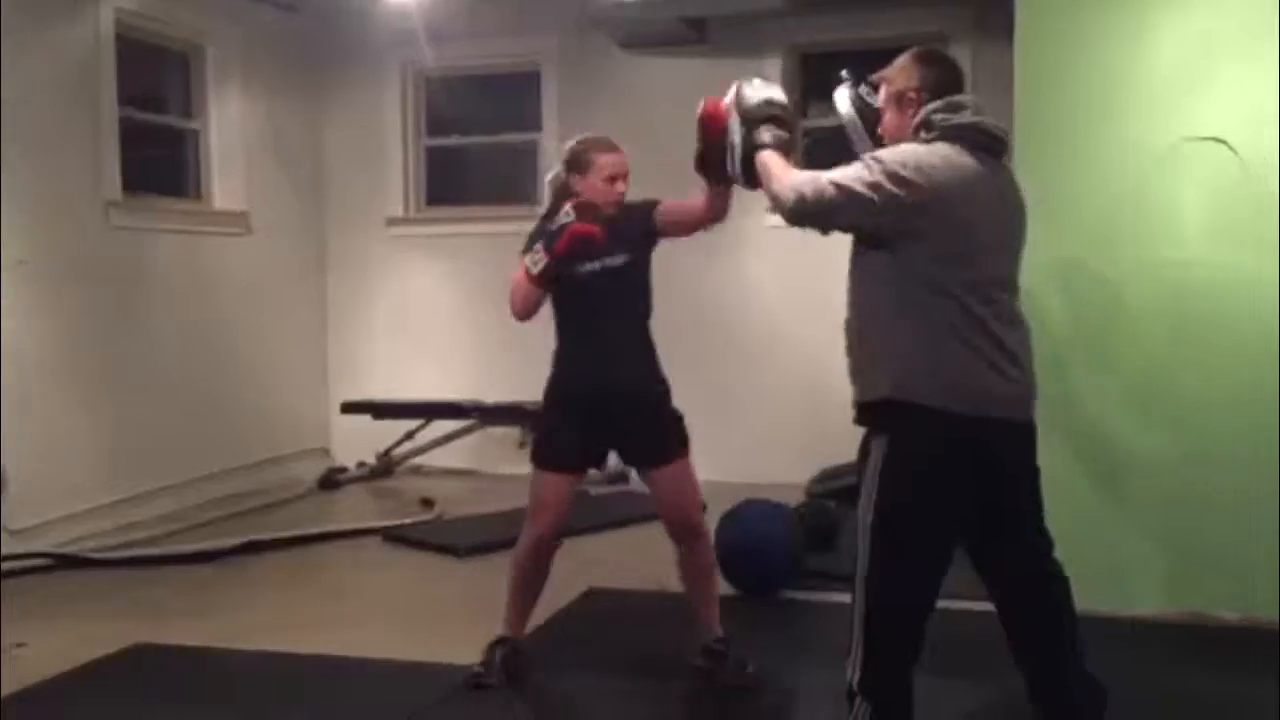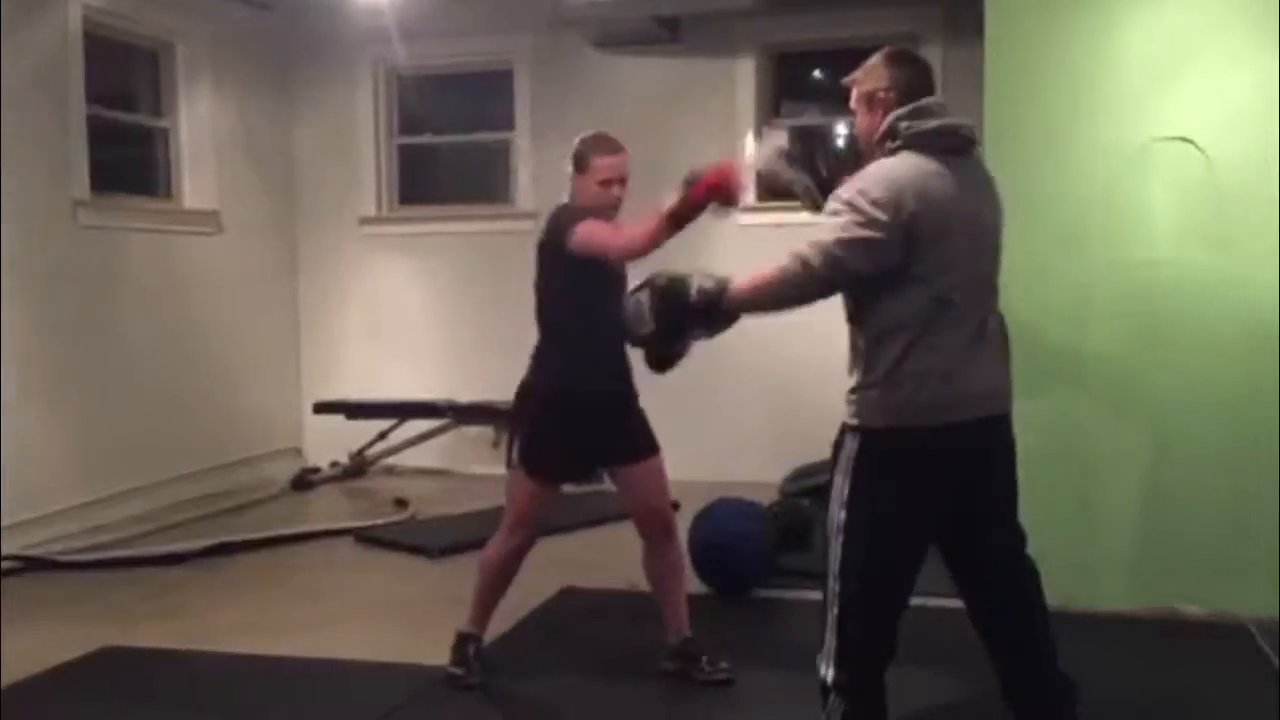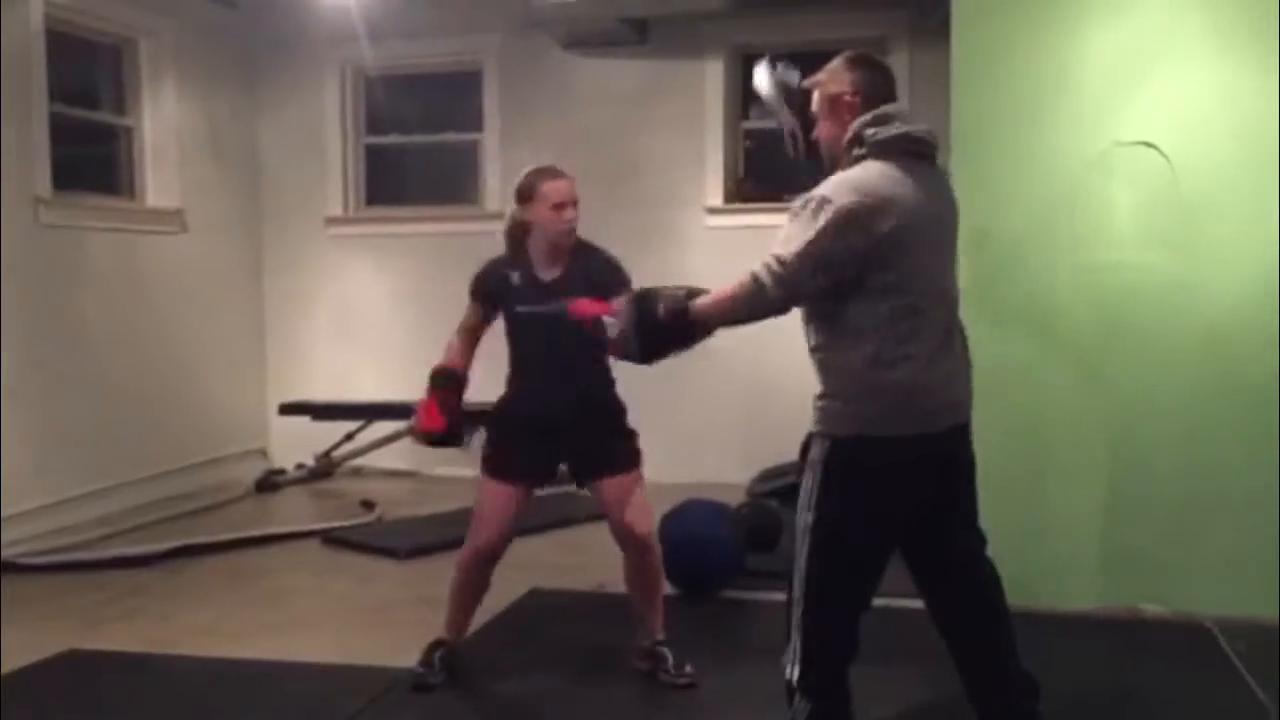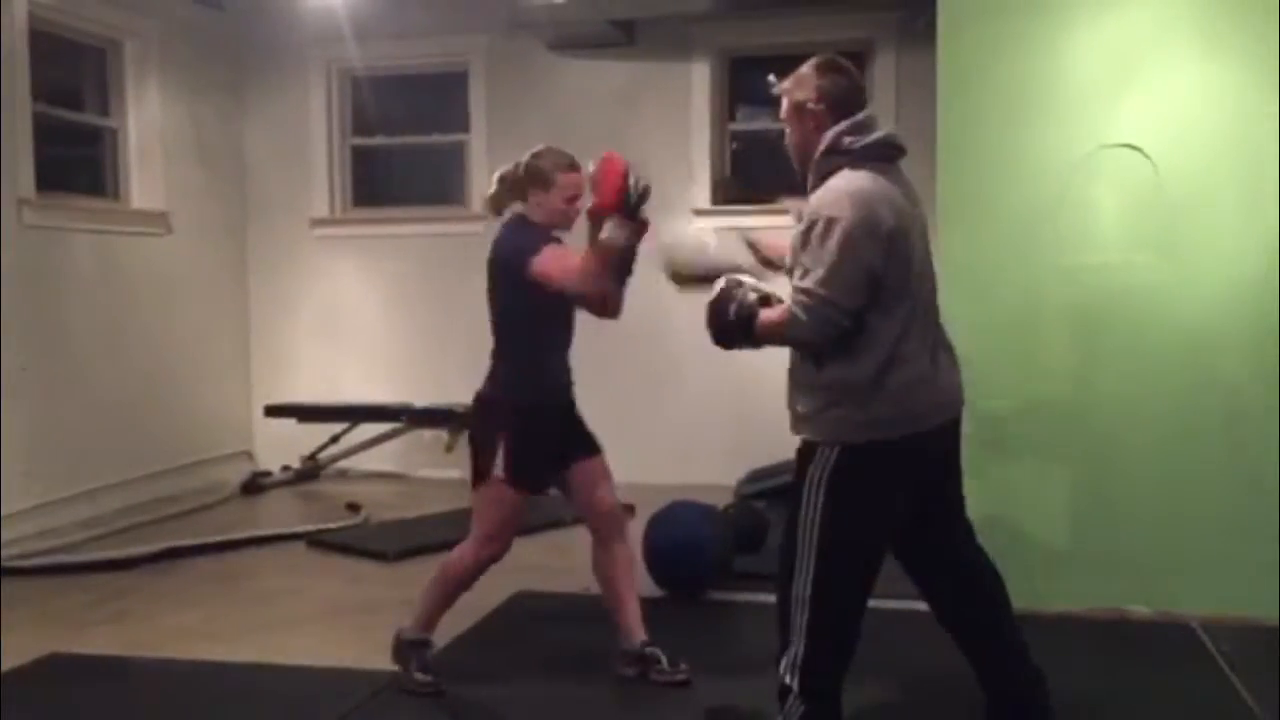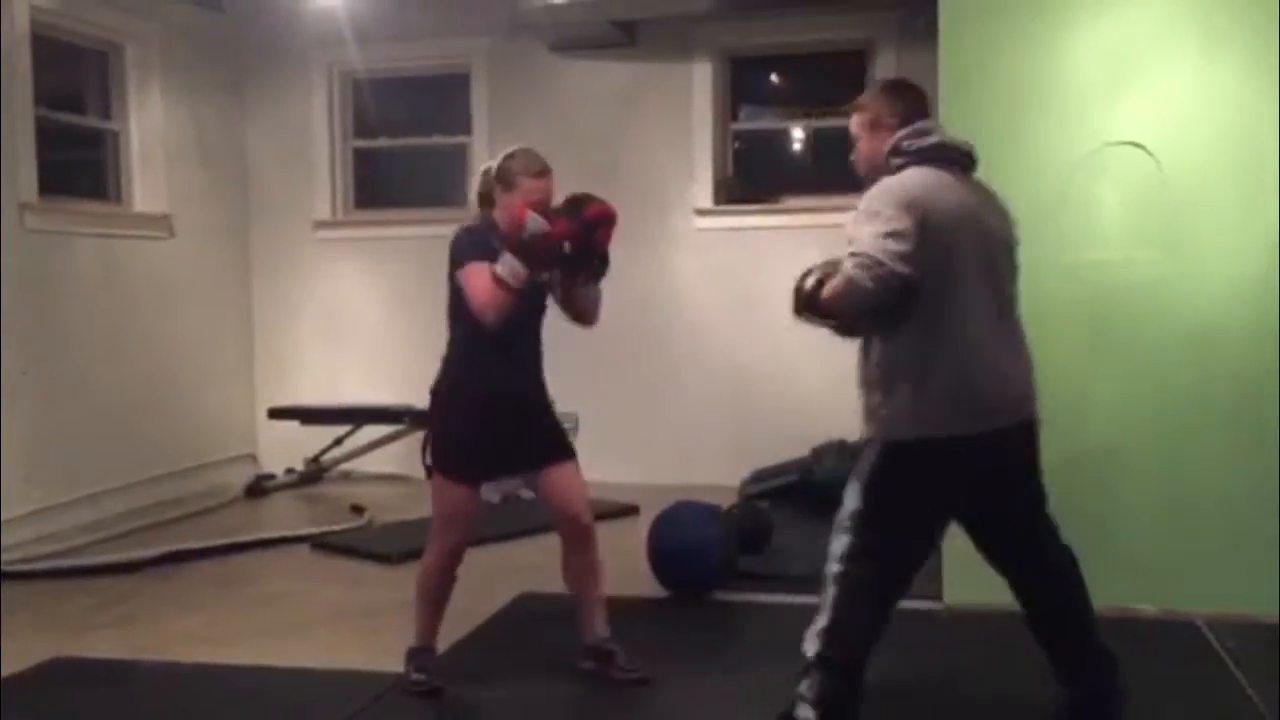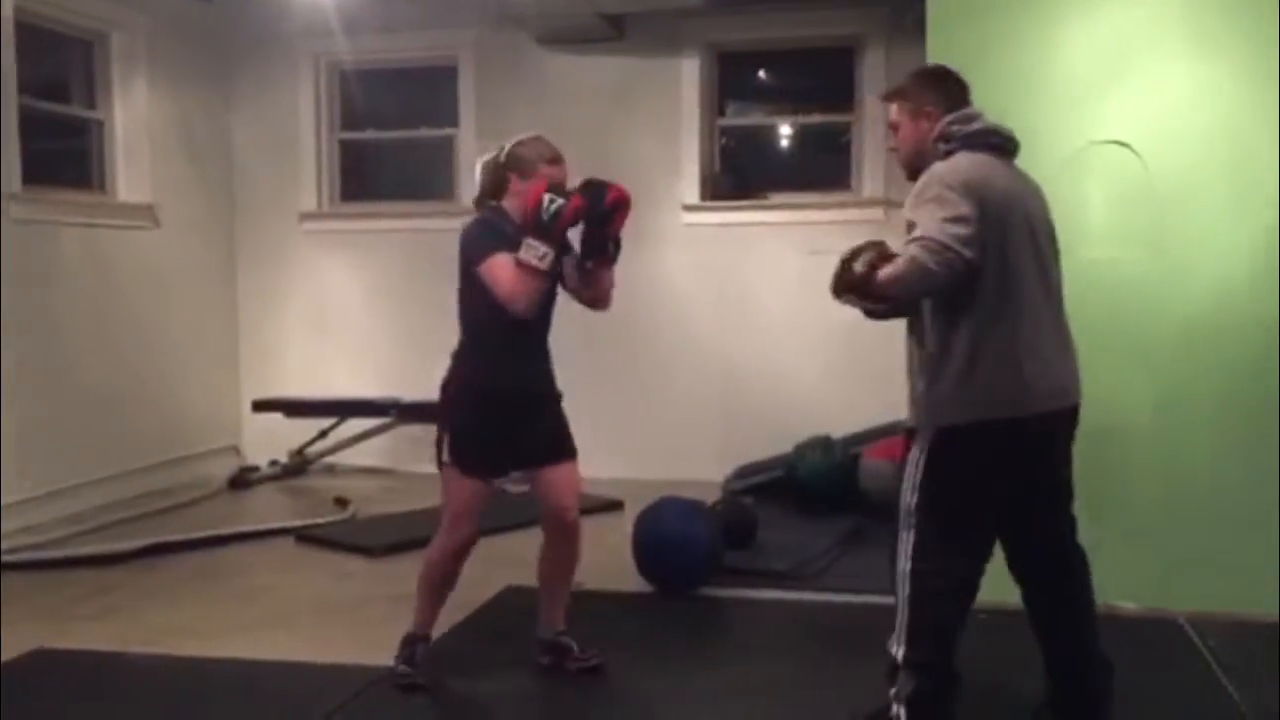
dt=0.3s
person 1, frame 1
left shoulder: (914, 168)
right shoulder: (995, 176)
left elbow: (803, 197)
left wrist: (764, 143)
right wrist: (872, 154)
left hip: (925, 416)
right hip: (1005, 413)
left knee: (891, 588)
right knee: (1028, 573)
person 1, frame 2
left shoulder: (891, 183)
right shoulder: (972, 176)
left elbow: (811, 271)
left wrist: (717, 299)
left hip: (902, 423)
right hip: (982, 415)
left knee: (863, 588)
right knee: (1000, 571)
person 1, frame 3
left shoulder: (852, 193)
right shoulder: (928, 180)
left elbow: (773, 288)
left wrist: (686, 314)
left hip: (868, 428)
right hip: (941, 418)
left knee: (825, 589)
right knee: (962, 573)
person 1, frame 4
left shoulder: (844, 201)
right shoulder: (882, 181)
left elbow: (814, 319)
left wrist: (747, 319)
right wrist: (752, 249)
left hip: (862, 432)
right hip: (929, 417)
left knee: (819, 588)
right knee: (955, 567)
person 1, frame 5
left shoulder: (895, 195)
right shoulder: (982, 197)
left elbow: (863, 289)
left wrist: (819, 295)
right wrist: (849, 300)
left hip: (922, 427)
right hip: (1006, 415)
left knee: (859, 576)
right knee: (1039, 560)
person 1, frame 6
left shoulder: (948, 178)
right shoulder: (1018, 181)
left elbow: (931, 267)
left wrist: (872, 280)
right wrist: (895, 284)
left hip: (971, 412)
right hip: (1046, 403)
left knee: (932, 565)
right knee: (1051, 556)
person 2, frame 1
left shoulder: (637, 221)
right shoulder: (550, 232)
left elbow: (712, 210)
right elbow: (521, 306)
left wrist: (715, 161)
right wrist: (552, 246)
left hip: (644, 397)
right hip: (576, 400)
left knee: (689, 525)
right knee: (543, 530)
left ankle: (714, 643)
right ankle: (508, 642)
person 2, frame 2
left shoulder: (607, 239)
right shoulder: (564, 226)
right elbow: (628, 244)
right wrist: (688, 203)
left hip: (614, 400)
right hip: (553, 402)
left knee: (659, 521)
right knee: (517, 533)
left ankle: (681, 644)
right ankle: (470, 639)
person 2, frame 3
left shoulder: (600, 267)
right shoulder: (499, 277)
right elbow: (466, 337)
left wrist: (611, 329)
right wrist: (442, 389)
left hip: (598, 420)
right hip: (527, 421)
left knee: (639, 535)
right knee: (484, 542)
left ankle: (654, 645)
right ankle: (447, 644)
person 2, frame 4
left shoulder: (548, 243)
right shoulder: (517, 242)
left elbow: (607, 304)
right elbow: (584, 283)
left wrist: (621, 243)
right wrist: (616, 221)
left hip: (555, 408)
right hip: (513, 413)
left knee: (610, 519)
right knee: (489, 543)
left ankle: (635, 647)
right ankle: (414, 638)
person 2, frame 5
left shoulder: (544, 243)
right shoulder: (471, 241)
left elbow: (586, 314)
right elbow: (490, 310)
right wrist: (524, 254)
left hip: (527, 403)
right hip: (467, 404)
left knee: (578, 519)
right knee: (450, 540)
left ankle: (596, 642)
right ankle: (422, 652)
person 2, frame 6
left shoulder: (548, 233)
right shoulder: (483, 233)
left elbow: (598, 298)
right elbow: (519, 300)
right wrist: (542, 237)
left hip: (535, 395)
right hip: (478, 396)
left knee: (565, 518)
right knee: (460, 532)
left ankle: (552, 637)
right ankle: (417, 638)
